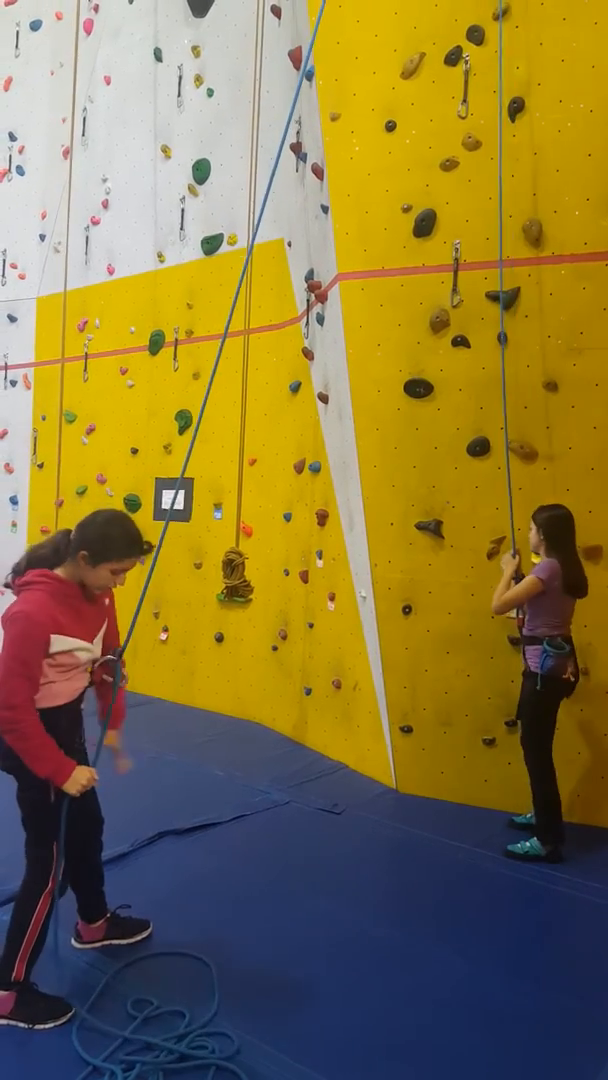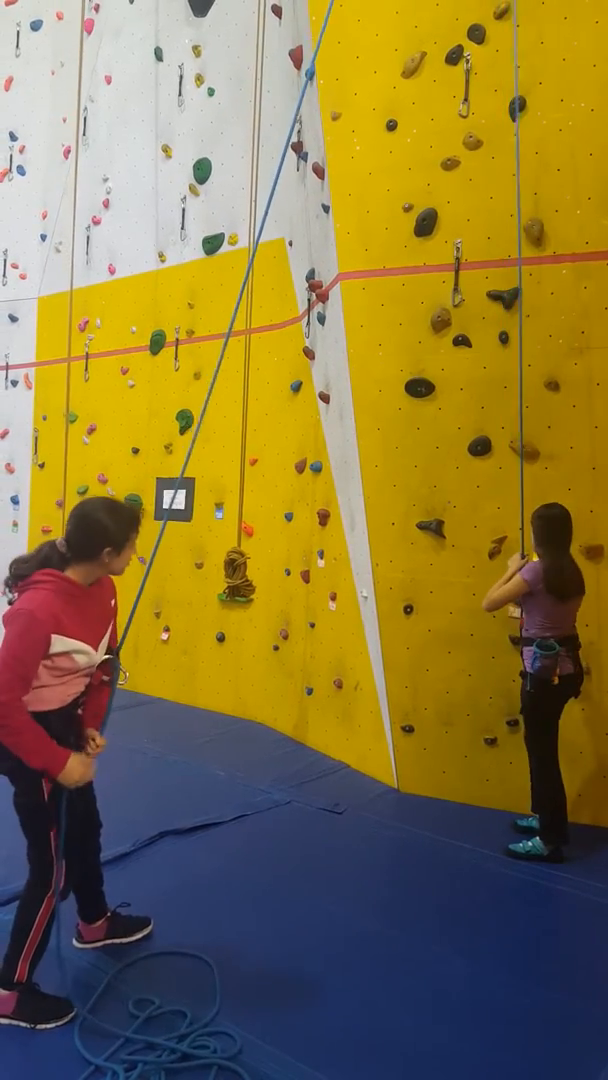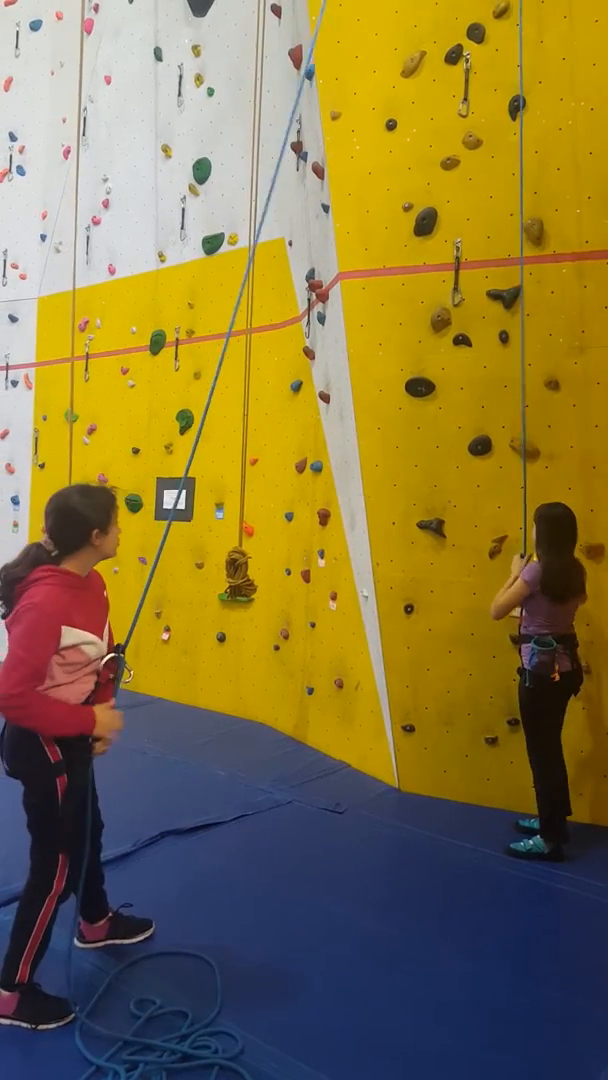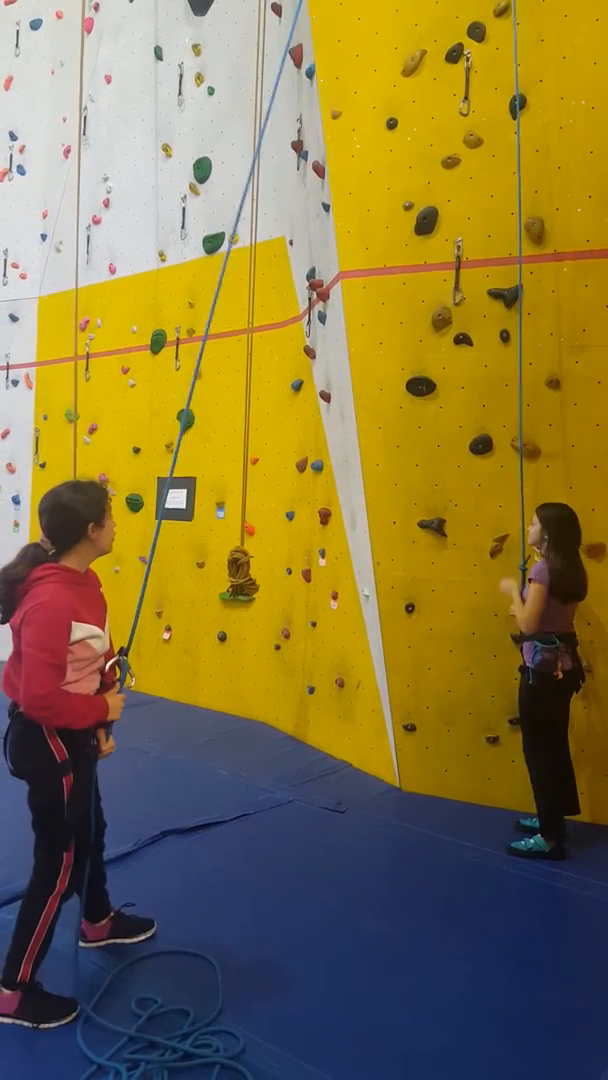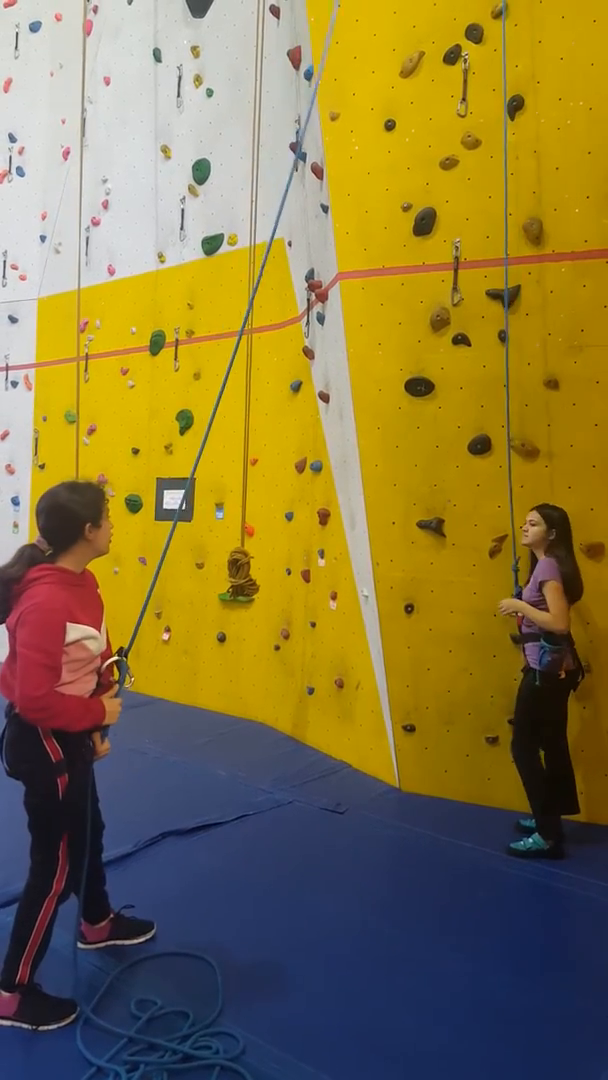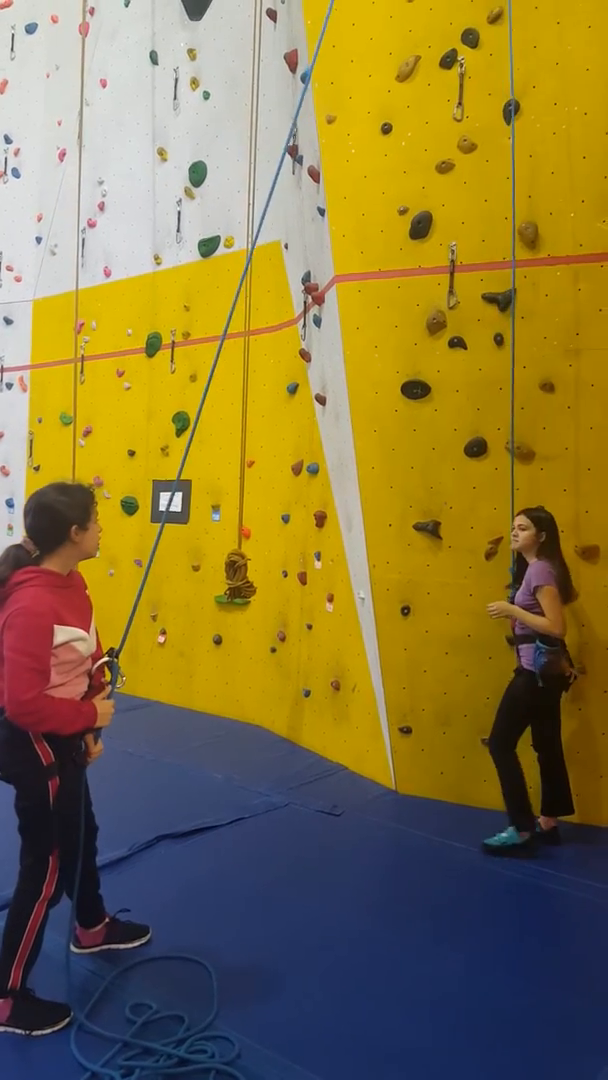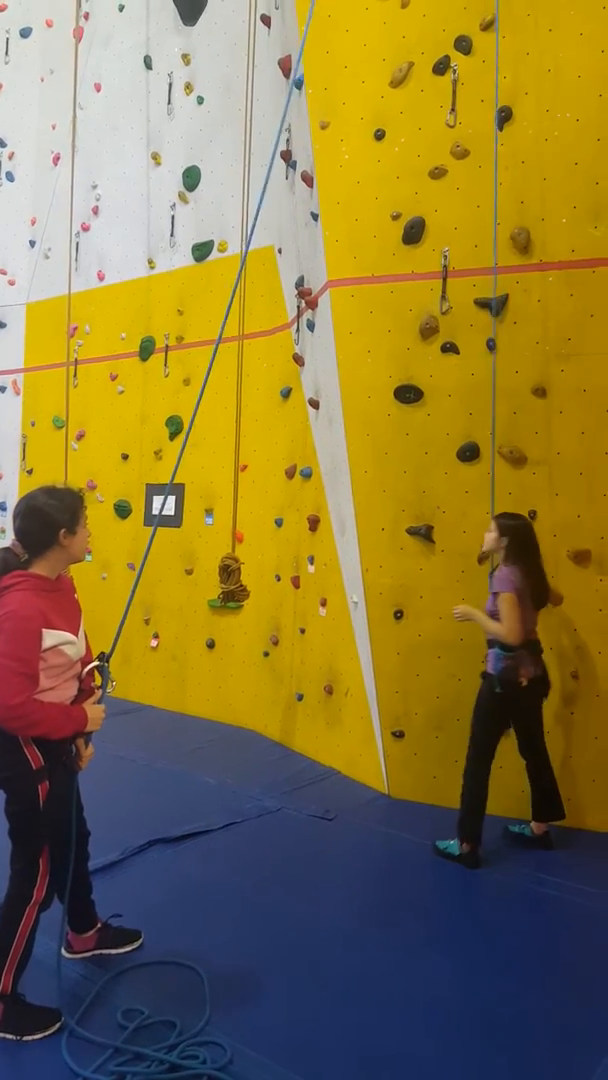
dt=0.3s
person 1, frame 1
left shoulder: (93, 593)
left elbow: (107, 656)
left wrist: (113, 722)
right wrist: (61, 770)
left hip: (65, 724)
left knee: (86, 828)
right knee: (49, 860)
left ankle: (94, 922)
person 1, frame 2
left shoulder: (101, 590)
left wrist: (92, 726)
right wrist: (58, 761)
left hip: (68, 729)
left knee: (84, 830)
right knee: (52, 863)
left ankle: (95, 922)
person 1, frame 3
left shoulder: (89, 584)
right shoulder: (44, 603)
left wrist: (96, 720)
right wrist: (91, 721)
left hip: (72, 734)
left knee: (87, 831)
right knee: (55, 863)
left ankle: (96, 923)
person 1, frame 4
left shoulder: (82, 581)
right shoulder: (51, 601)
left wrist: (100, 722)
right wrist: (103, 710)
left hip: (73, 735)
right hip: (46, 741)
left knee: (90, 832)
right knee: (59, 861)
left ankle: (99, 922)
person 1, frame 5
left shoulder: (79, 582)
right shoulder: (46, 601)
left wrist: (96, 725)
right wrist: (98, 714)
left hip: (69, 736)
left knee: (87, 833)
right knee: (55, 863)
left ankle: (98, 923)
person 1, frame 6
left shoulder: (69, 583)
left wrist: (89, 727)
right wrist: (90, 715)
left hip: (62, 739)
left knee: (80, 836)
right knee: (45, 866)
left ankle: (93, 928)
person 1, frame 7
left shoulder: (59, 587)
left wrist: (81, 733)
right wrist: (80, 720)
left hip: (53, 743)
left knee: (72, 841)
left ankle: (85, 932)
person 2, frame 1
left shoulder: (548, 568)
right shoulder: (561, 568)
left elbow: (499, 606)
right elbow: (529, 606)
left wrist: (508, 571)
right wrist: (515, 573)
left hip: (544, 668)
right hip: (553, 665)
left knee: (535, 752)
right knee: (536, 745)
left ankle: (547, 840)
right ankle: (544, 813)
person 2, frame 2
left shoulder: (537, 569)
right shoulder: (572, 571)
left elbow: (489, 603)
left wrist: (512, 569)
left hip: (543, 668)
right hip: (565, 667)
left knee: (541, 750)
right knee: (542, 745)
left ankle: (550, 840)
right ankle: (547, 817)
person 2, frame 3
left shoulder: (537, 570)
right shoulder: (574, 570)
left elbow: (496, 611)
left wrist: (515, 573)
left hip: (541, 667)
right hip: (564, 665)
left knee: (540, 750)
right knee: (548, 746)
left ankle: (550, 839)
right ankle: (552, 819)
person 2, frame 4
left shoulder: (543, 568)
right shoulder: (568, 568)
left elbow: (527, 625)
left wrist: (513, 593)
left hip: (542, 666)
right hip: (563, 664)
left knee: (536, 750)
right knee: (554, 745)
left ankle: (550, 838)
right ankle: (552, 818)
person 2, frame 5
left shoulder: (548, 566)
right shoulder: (552, 565)
left elbow: (559, 623)
left wrist: (520, 606)
right wrist: (525, 606)
left hip: (545, 667)
right hip: (557, 665)
left knee: (524, 748)
right knee: (553, 744)
left ankle: (548, 836)
right ankle: (550, 820)
person 2, frame 6
left shoulder: (540, 571)
right shoulder: (538, 569)
left elbow: (556, 627)
right elbow: (569, 596)
left wrist: (511, 610)
left hip: (537, 669)
right hip: (550, 668)
left knee: (500, 744)
right knee: (547, 745)
left ankle: (521, 829)
right ankle: (548, 821)
person 2, frame 7
left shoulder: (505, 577)
right shoulder: (527, 575)
left elbow: (511, 636)
right elbow: (555, 598)
left wrist: (475, 614)
left hip: (506, 676)
right hip: (528, 675)
left knee: (478, 758)
right knee: (533, 750)
left ankle: (467, 843)
right ankle: (540, 826)
